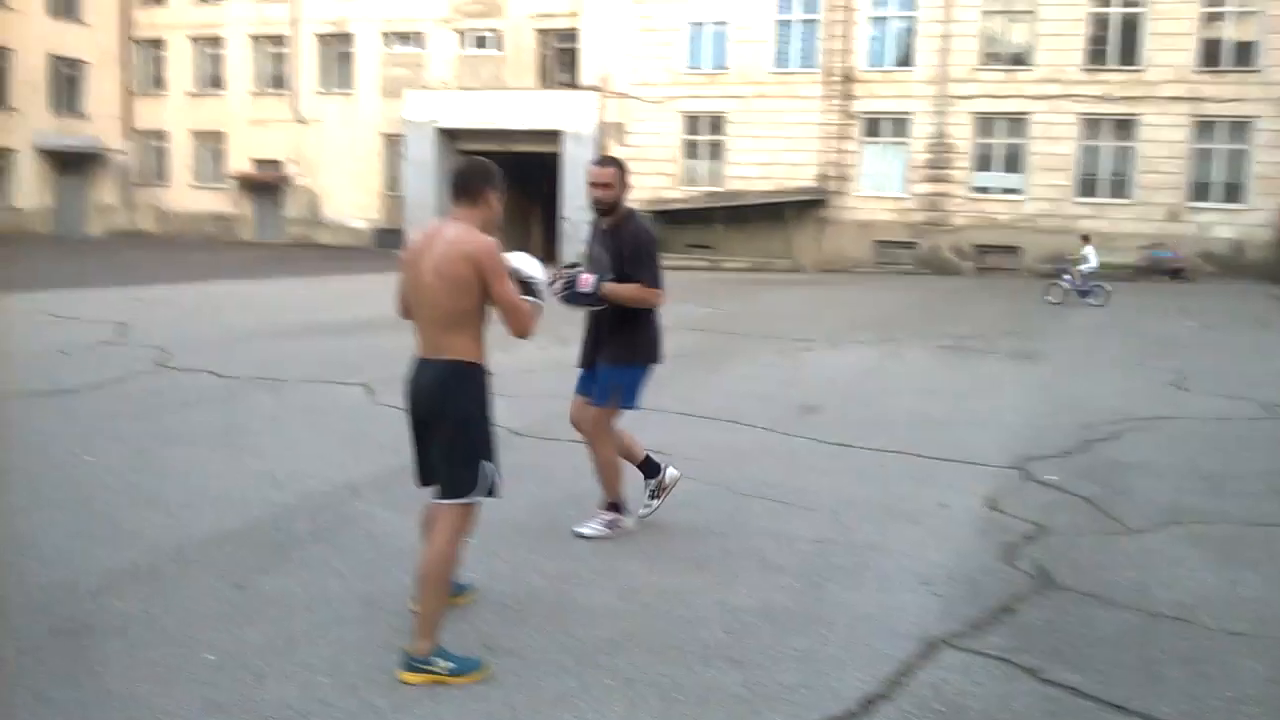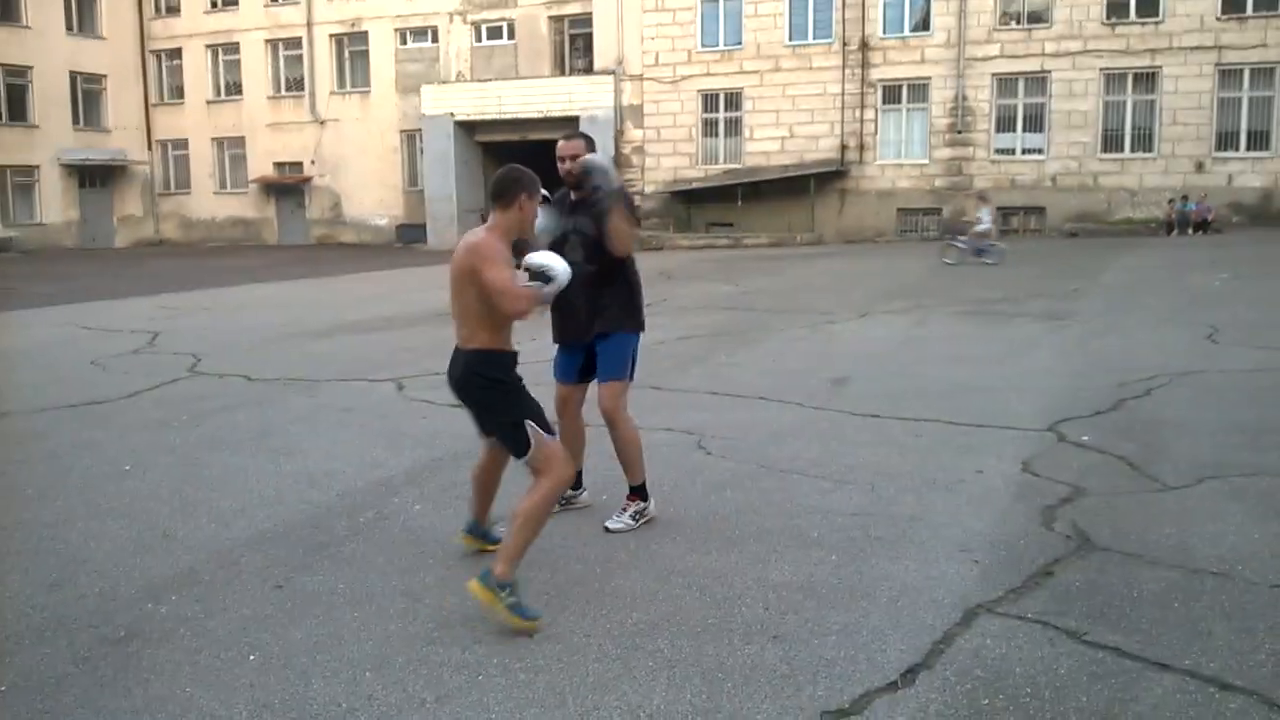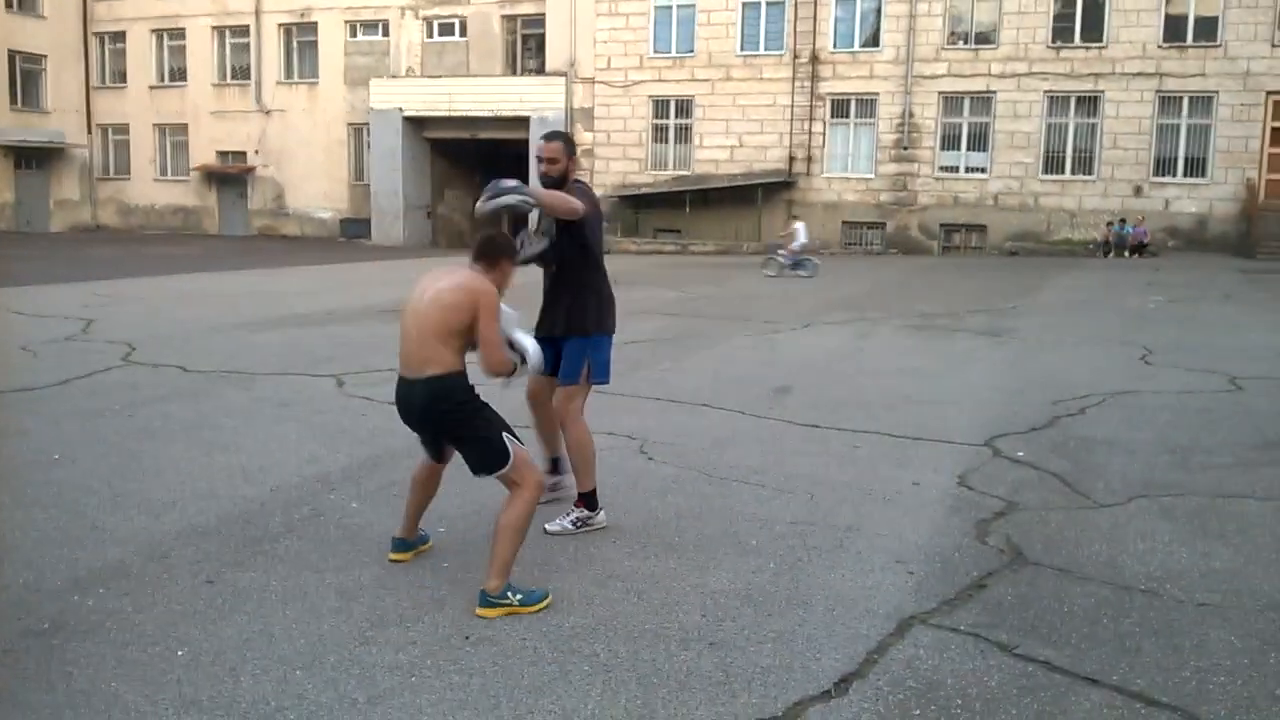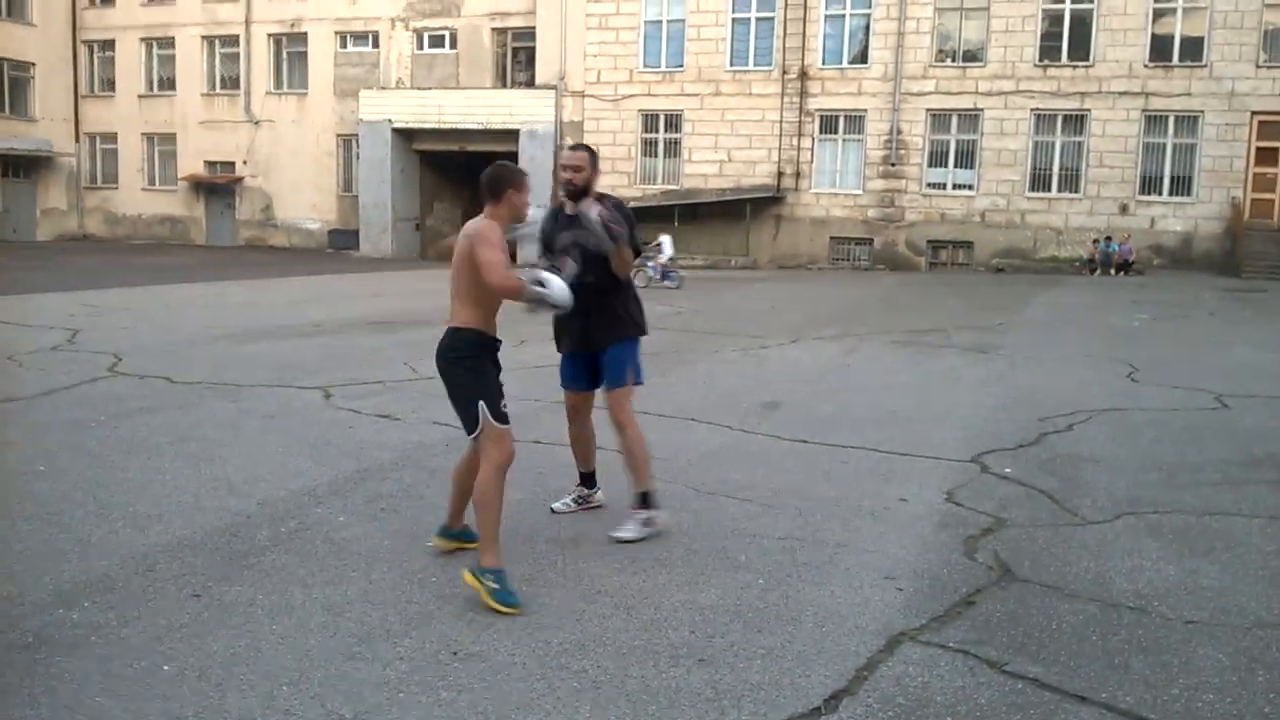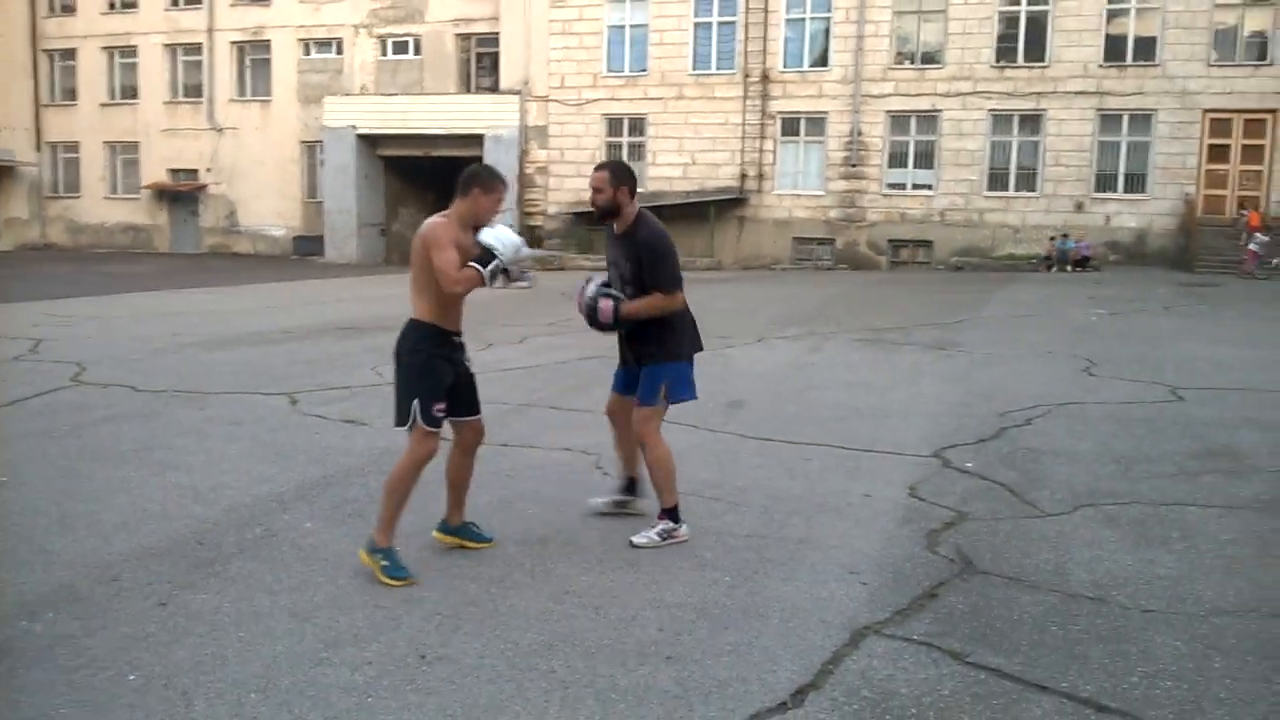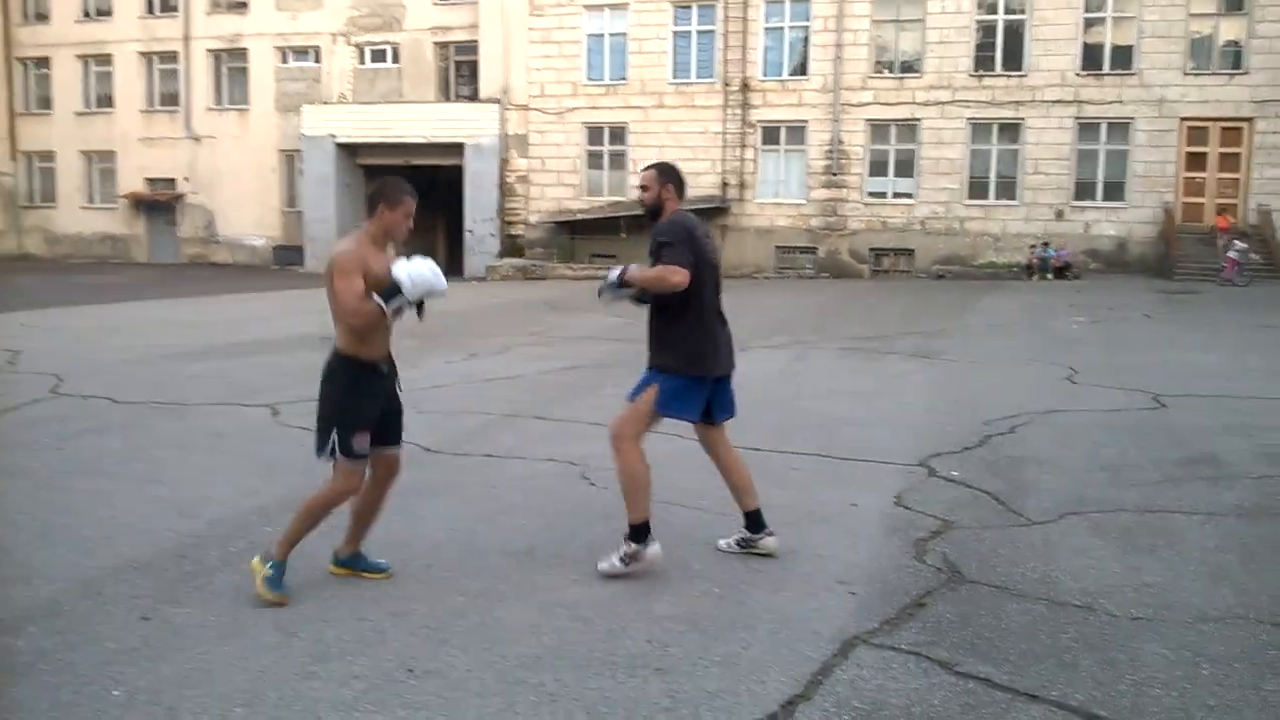
dt=0.5s
person 1, frame 1
left shoulder: (418, 243)
right shoulder: (482, 247)
right elbow: (521, 326)
right wrist: (530, 292)
left hip: (424, 375)
right hip: (459, 382)
left knee: (445, 496)
right knee: (455, 515)
left ankle: (432, 587)
right ankle: (422, 653)
person 1, frame 2
left shoulder: (478, 241)
right shoulder: (487, 247)
right elbow: (515, 305)
left wrist: (526, 282)
right wrist: (545, 289)
left hip: (465, 366)
right hip: (489, 370)
left knee: (500, 444)
right knee: (556, 471)
left ankle: (478, 527)
right ankle: (500, 577)
person 1, frame 3
left shoulder: (433, 278)
right shoulder: (484, 292)
right elbow: (493, 364)
right wrist: (515, 361)
left hip: (408, 394)
right hip: (447, 394)
left knee: (440, 455)
right knee: (528, 483)
left ankle: (405, 538)
right ankle: (496, 591)
person 1, frame 4
left shoulder: (480, 232)
right shoulder: (485, 231)
right elbow: (501, 283)
right wrist: (536, 291)
left hip: (469, 348)
right hip: (467, 351)
left knee: (485, 443)
right knee: (497, 450)
left ankle: (452, 528)
right ankle: (488, 566)
person 1, frame 5
left shoulder: (464, 233)
right shoulder: (438, 230)
left elbow: (468, 275)
right elbow: (454, 286)
left wrist: (495, 257)
right wrist: (489, 260)
left hip: (450, 344)
right hip: (424, 346)
left knee: (472, 433)
right knee: (422, 447)
left ankle: (453, 523)
right ankle: (379, 544)
person 1, frame 6
left shoulder: (386, 252)
right shoulder: (348, 255)
right elbow: (355, 316)
left wrist: (409, 292)
right wrist: (397, 293)
left hip: (383, 371)
right hip: (350, 375)
left knee: (387, 466)
right knee: (346, 484)
left ankle: (348, 554)
right ankle: (274, 559)
person 2, frame 1
left shoulder: (635, 233)
right shoulder: (601, 224)
left elbow: (651, 296)
left wrist: (597, 287)
right wrist: (577, 281)
left hip: (628, 346)
right hip: (603, 342)
left knee: (596, 425)
right knee: (581, 418)
left ankle: (615, 511)
right ankle: (656, 472)
person 2, frame 2
left shoulder: (613, 196)
right shoulder: (556, 203)
left elbow: (622, 247)
left wrist: (610, 189)
left hip: (616, 320)
right hip: (573, 321)
left knee: (611, 407)
right knee: (565, 402)
left ankle: (640, 498)
right ankle: (573, 488)
person 2, frame 3
left shoulder: (578, 194)
right shoulder: (549, 198)
left elbow: (569, 208)
left wrist: (523, 192)
left hip: (587, 320)
right hip: (558, 316)
left knee: (567, 409)
right knee: (537, 394)
left ankle: (589, 508)
right ankle: (556, 475)
person 2, frame 4
left shoulder: (612, 212)
right shoulder: (554, 216)
left elbow: (625, 269)
right elbow: (548, 265)
left wrist: (607, 239)
left hip: (617, 327)
right hip: (574, 328)
left knee: (620, 414)
right knee: (576, 409)
left ankle: (646, 507)
right ankle: (588, 488)
person 2, frame 5
left shoulder: (650, 236)
right shoulder: (615, 228)
left elbow: (671, 299)
left wrist: (618, 309)
left hip: (667, 344)
right hip: (638, 341)
left knee: (645, 428)
right knee: (617, 411)
left ankle: (671, 521)
right ankle: (628, 492)
person 2, frame 6
left shoulder: (673, 227)
right shoulder: (692, 228)
left elbow: (676, 279)
left wrist: (627, 276)
right wrist: (643, 284)
left hip: (681, 357)
right hip: (712, 353)
left knee: (624, 433)
right knee: (715, 440)
left ankle: (638, 542)
right ankle: (758, 531)
